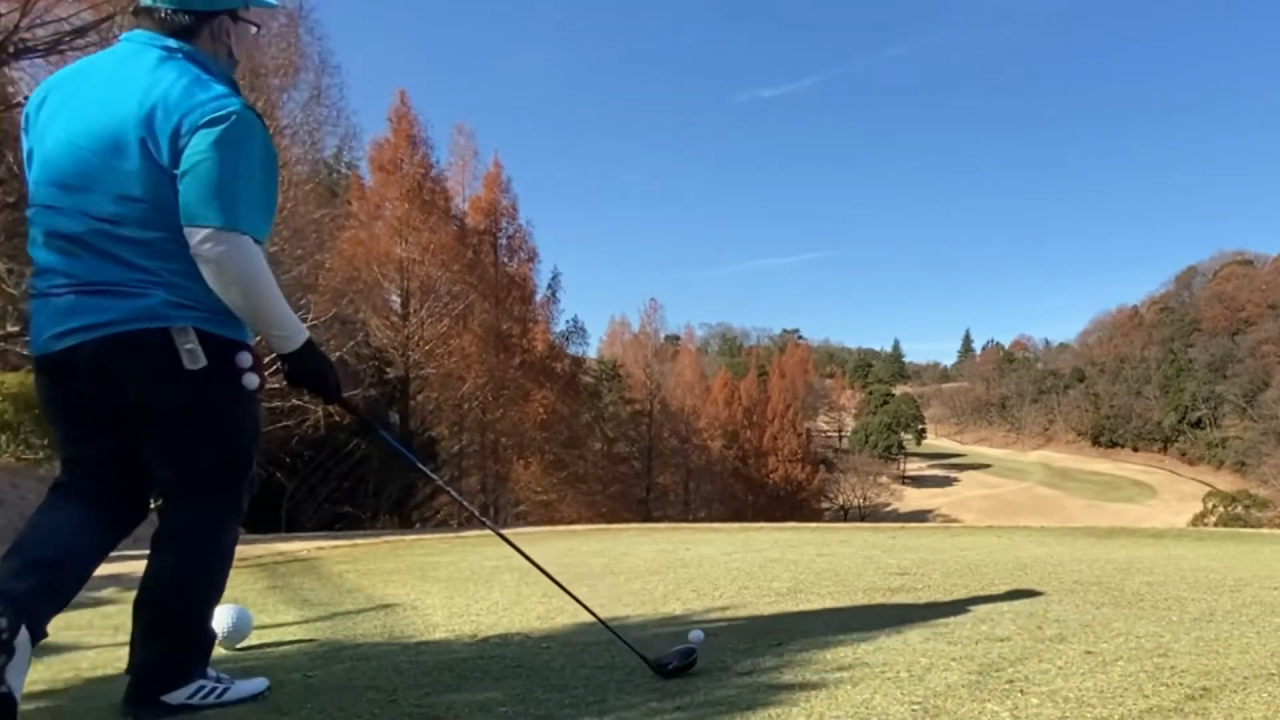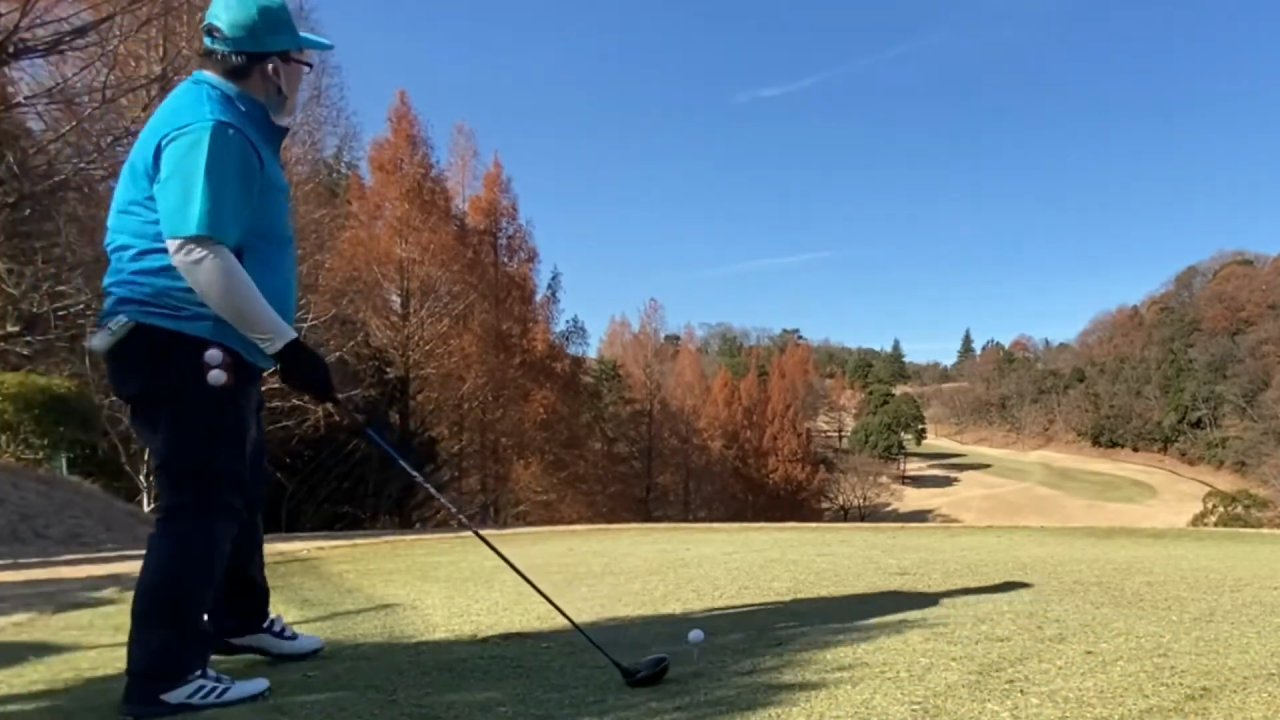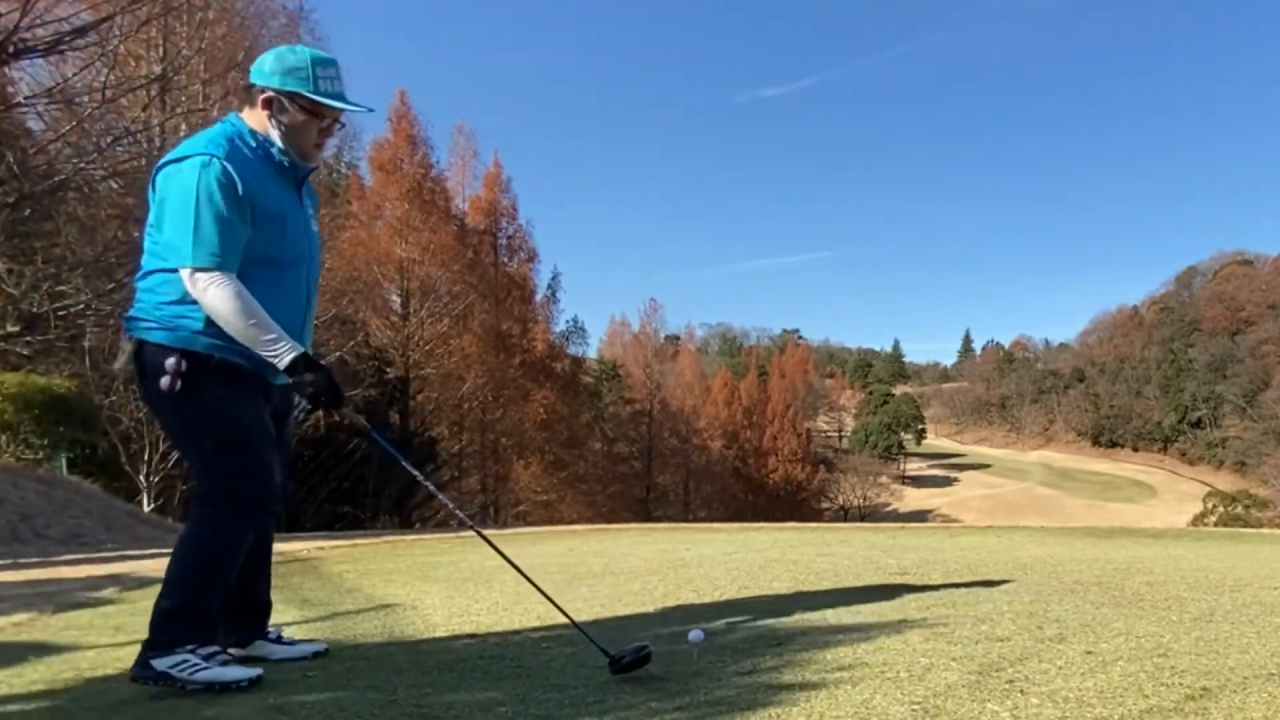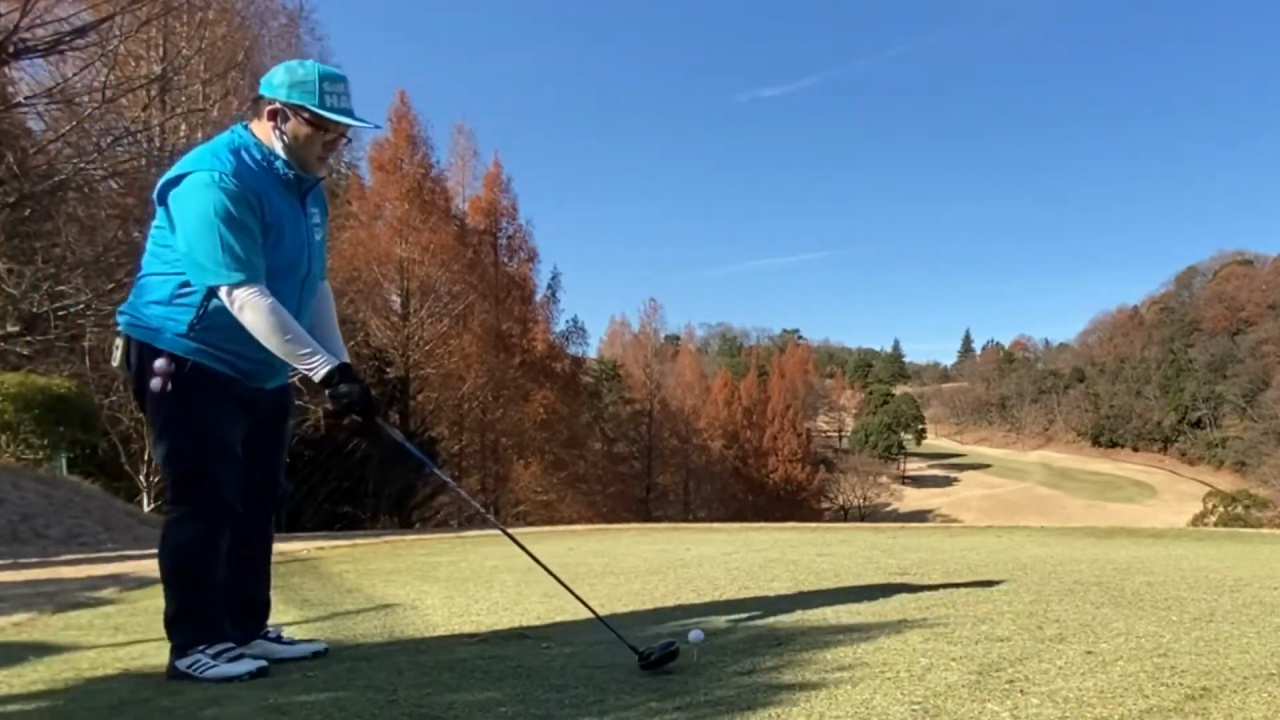
dt=0.3s
person 1, frame 1
right shoulder: (212, 108)
right elbow: (218, 244)
right wrist: (294, 344)
left hip: (68, 338)
right hip: (181, 344)
left knee: (92, 501)
right knee: (199, 511)
person 1, frame 2
left shoulder: (228, 126)
right shoulder: (208, 129)
right elbow: (198, 254)
left wrist: (275, 347)
right wrist: (286, 346)
left hip: (211, 348)
right hip: (180, 347)
left knee: (234, 492)
right knee: (199, 504)
left ankle: (239, 620)
person 1, frame 3
left shoulder: (285, 174)
right shoulder: (211, 165)
right elbow: (207, 279)
left wrist: (299, 363)
right wrist: (294, 357)
left hip: (254, 368)
right hip: (194, 360)
left knee: (255, 495)
right knee: (235, 496)
left ankle: (242, 629)
right ankle: (173, 644)
person 1, frame 4
left shoulder: (306, 188)
right shoulder: (216, 180)
left elbow: (312, 285)
right elbow: (246, 297)
left wrist: (339, 364)
right wrist: (325, 372)
left hip: (258, 374)
right hip: (186, 363)
left knee: (257, 502)
right knee: (205, 503)
left ankle: (244, 628)
right ankle: (194, 643)
